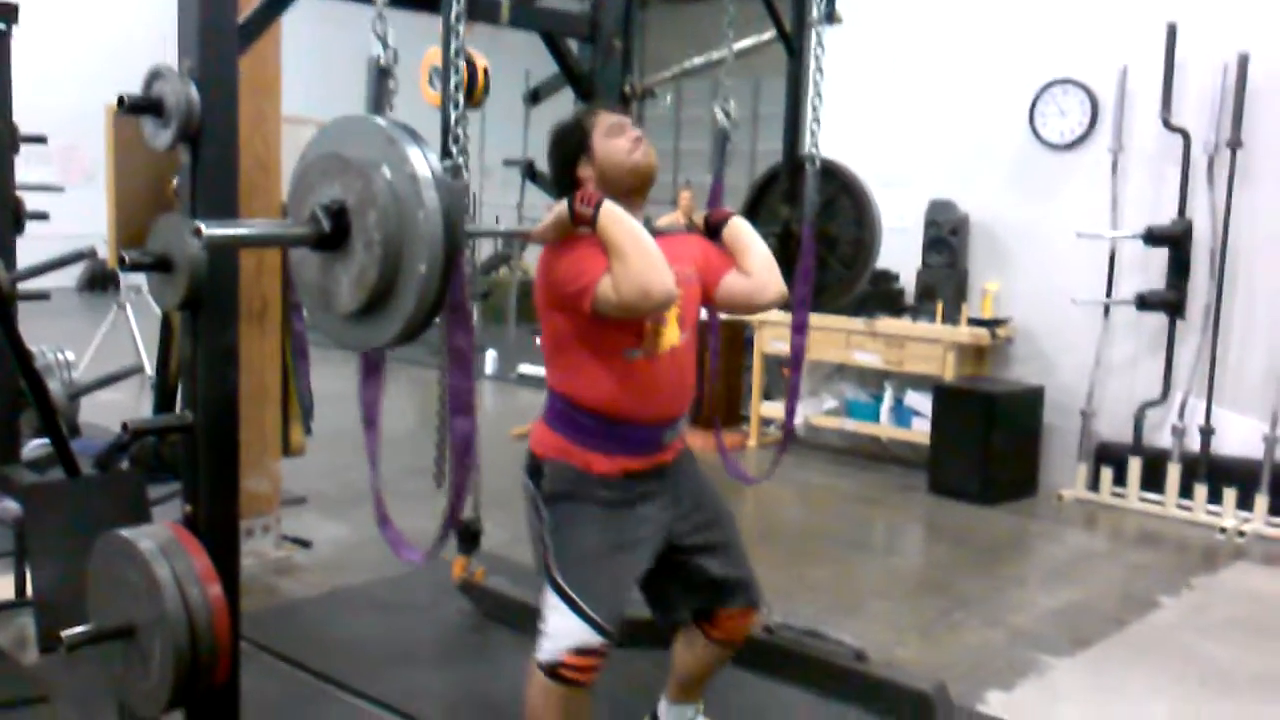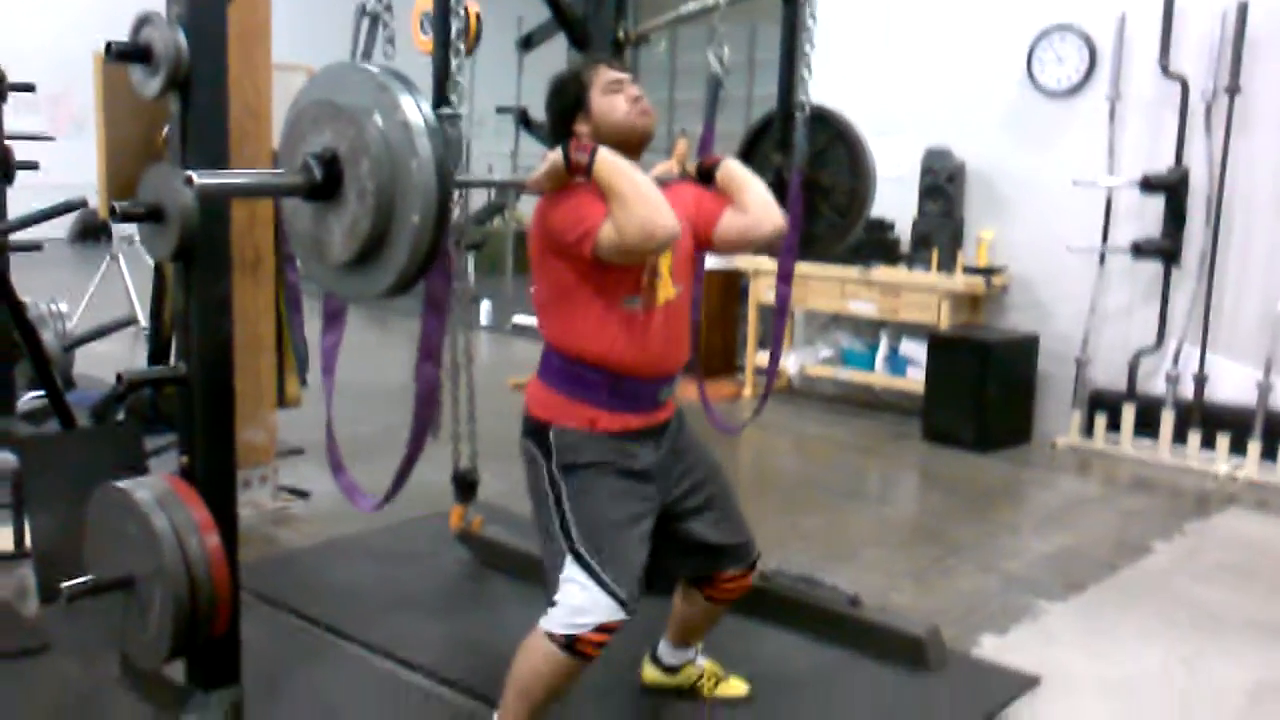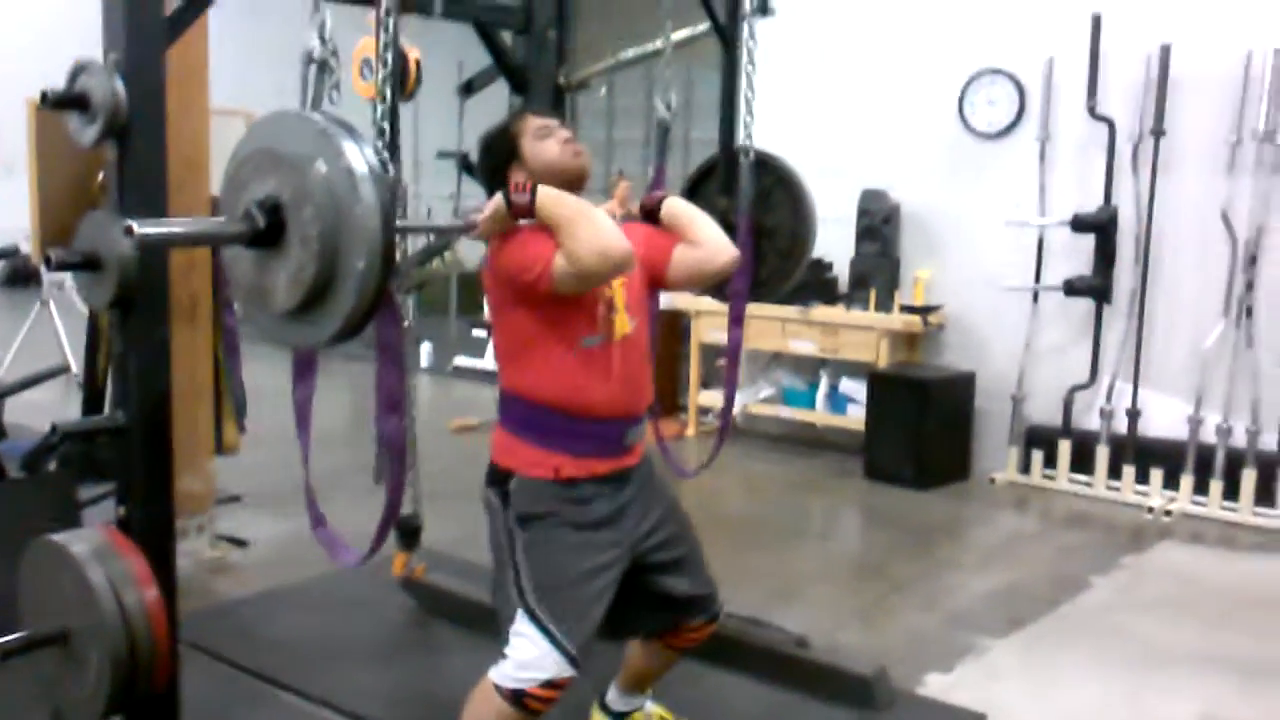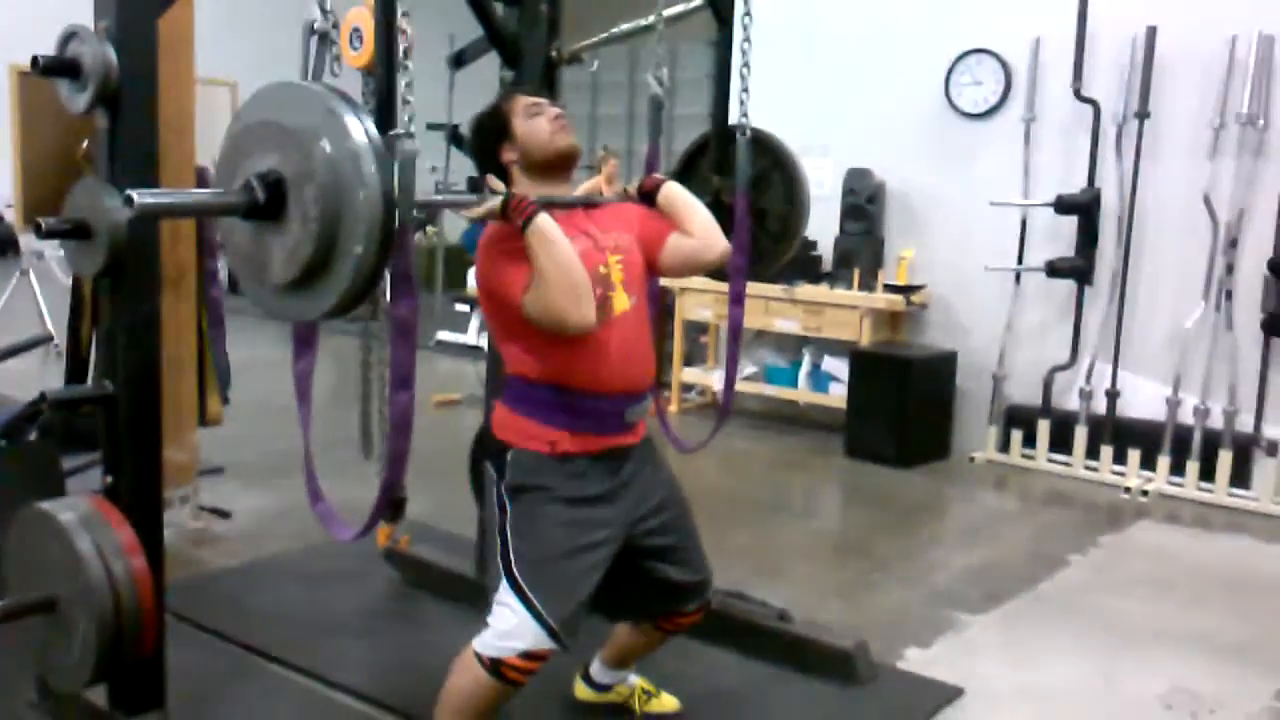
dt=0.4s
person 1, frame 1
left shoulder: (685, 248)
right shoulder: (574, 254)
left elbow: (766, 290)
right elbow: (651, 293)
left wrist: (723, 221)
right wrist: (595, 211)
left hip: (665, 465)
right hip: (580, 475)
left knee: (731, 604)
right knee: (577, 638)
person 1, frame 2
left shoulder: (681, 197)
right shoulder: (569, 206)
left elbow: (766, 223)
right elbow: (652, 230)
left wrist: (717, 165)
right wrist: (588, 158)
left hip: (658, 425)
right hip: (579, 434)
left knee: (730, 562)
right knee: (591, 611)
left ankle: (672, 661)
person 1, frame 3
left shoulder: (629, 236)
right shoulder: (517, 250)
left elbow: (718, 257)
right elbow: (606, 256)
left wrist: (659, 204)
right wrist: (531, 200)
left hip: (627, 472)
right hip: (544, 484)
left knee: (691, 610)
right knee: (540, 667)
person 1, frame 4
left shoulder: (622, 219)
right shoulder: (509, 238)
left elbow: (711, 249)
right elbow: (573, 314)
left wrist: (656, 186)
right wrist: (528, 213)
left hip: (630, 450)
right hip: (548, 461)
left knee: (683, 596)
right knee: (520, 638)
